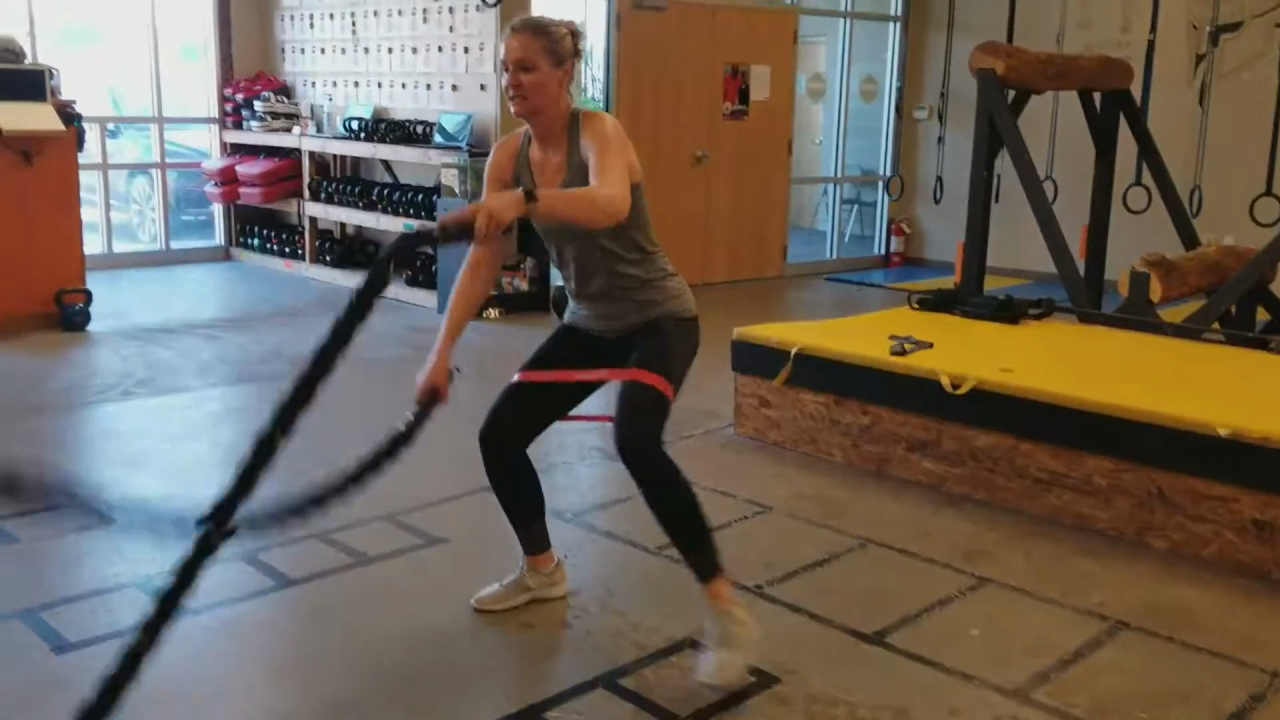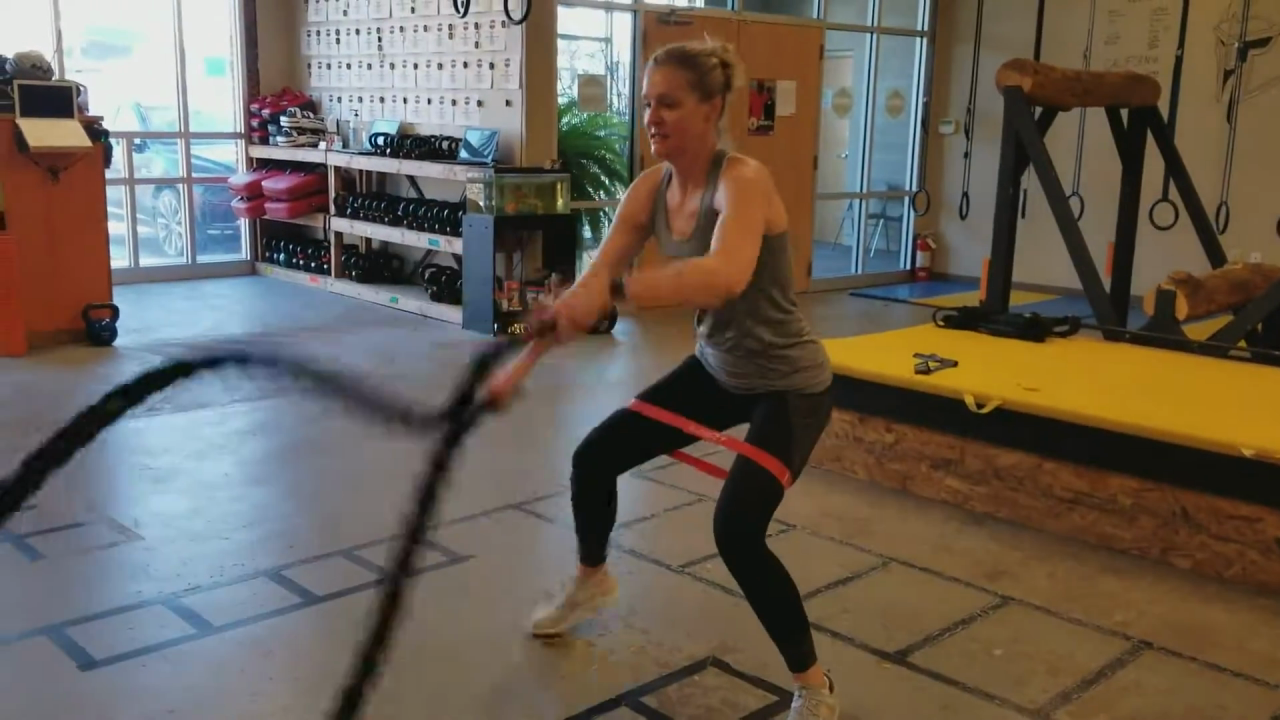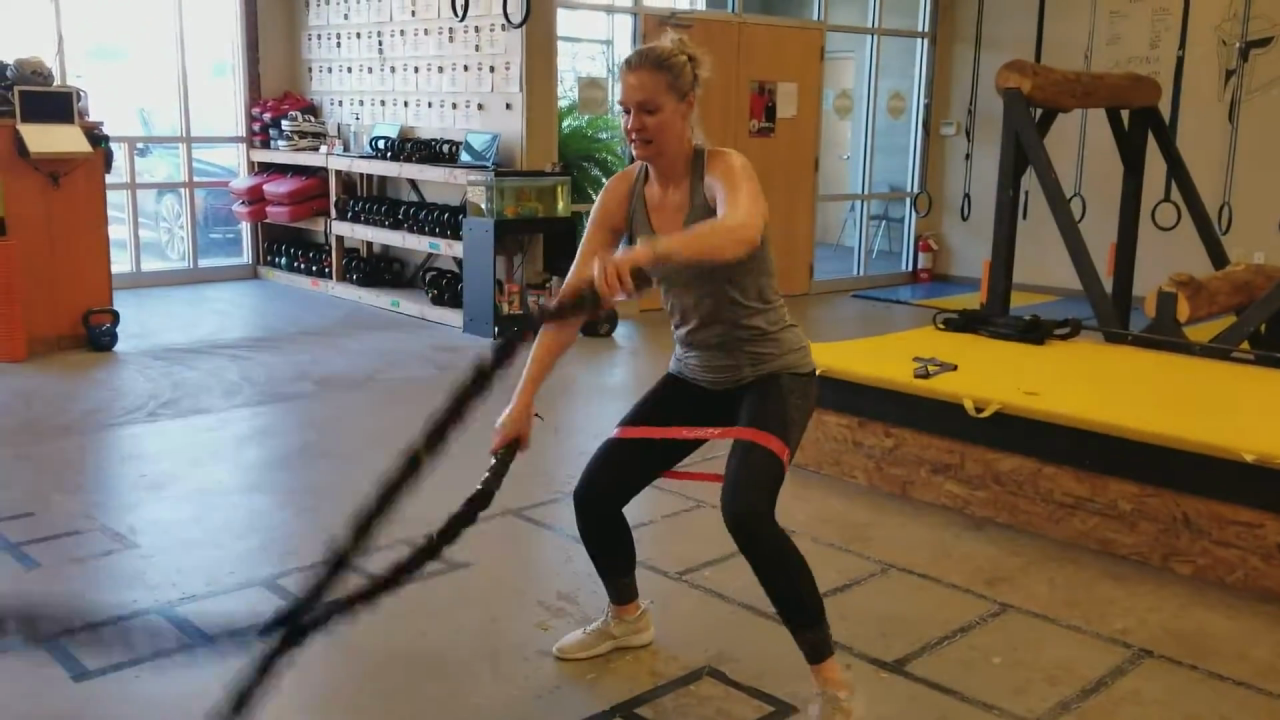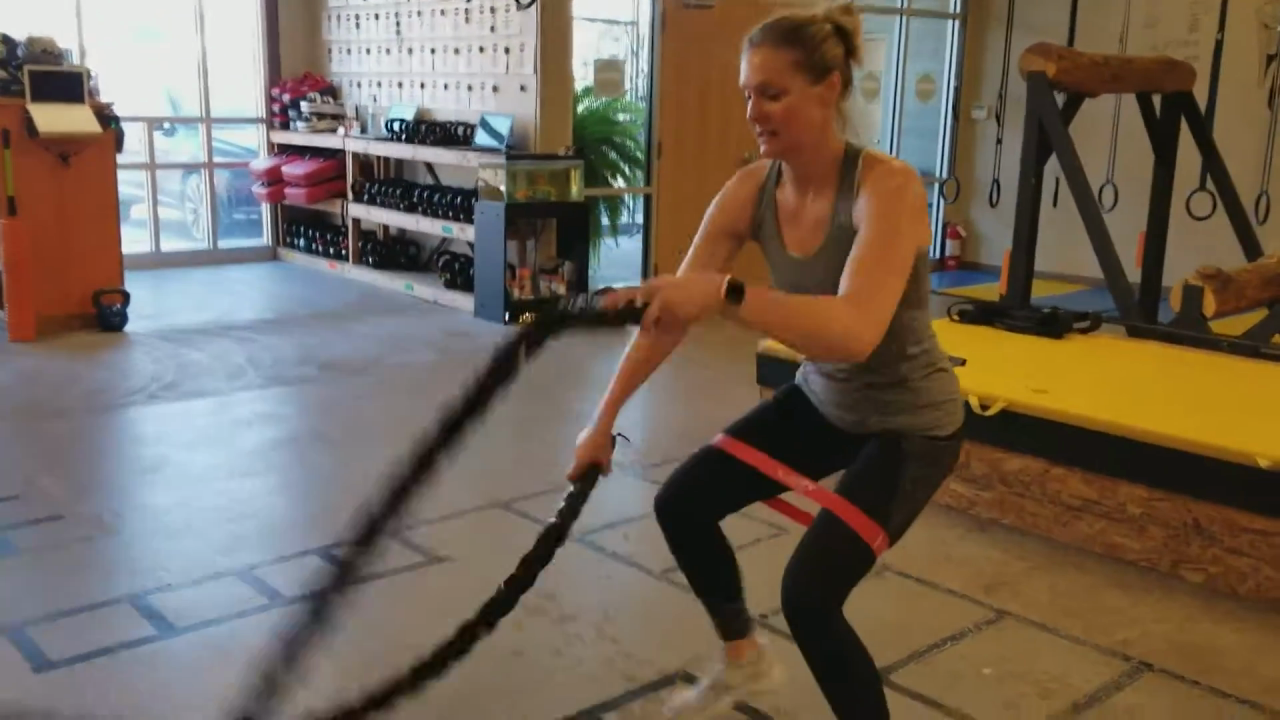
dt=0.7s
person 1, frame 1
left shoulder: (597, 132)
right shoulder: (507, 154)
left elbow: (609, 204)
right elbow: (482, 261)
left wrist: (522, 202)
right wrist: (441, 351)
left hip: (655, 317)
right hip: (589, 322)
left knee: (636, 446)
right knee: (498, 434)
left ankle: (726, 612)
right ankle: (541, 570)
person 1, frame 2
left shoulder: (744, 180)
right shoulder: (649, 190)
left elbow: (723, 278)
right elbow: (589, 295)
left wrist: (619, 287)
right wrist: (523, 361)
left hip: (788, 382)
right hip: (716, 368)
left knee: (736, 528)
right knee: (594, 456)
right ankle: (591, 583)
person 1, frame 3
left shoulder: (724, 170)
right shoulder: (622, 191)
left elbow: (742, 232)
right elbow: (573, 296)
left wrist: (644, 252)
right wrist: (522, 399)
left hip: (770, 370)
right hip: (696, 373)
left knee: (747, 514)
right knee: (594, 493)
right ankle: (627, 616)
person 1, frame 4
left shoulder: (889, 187)
right shoulder: (750, 192)
left elbow: (854, 332)
right elbow: (668, 311)
left wrist: (726, 296)
right wrist: (604, 418)
left hip: (910, 424)
right hip: (821, 398)
left knee: (809, 591)
right knee: (682, 504)
right ankle: (740, 657)
